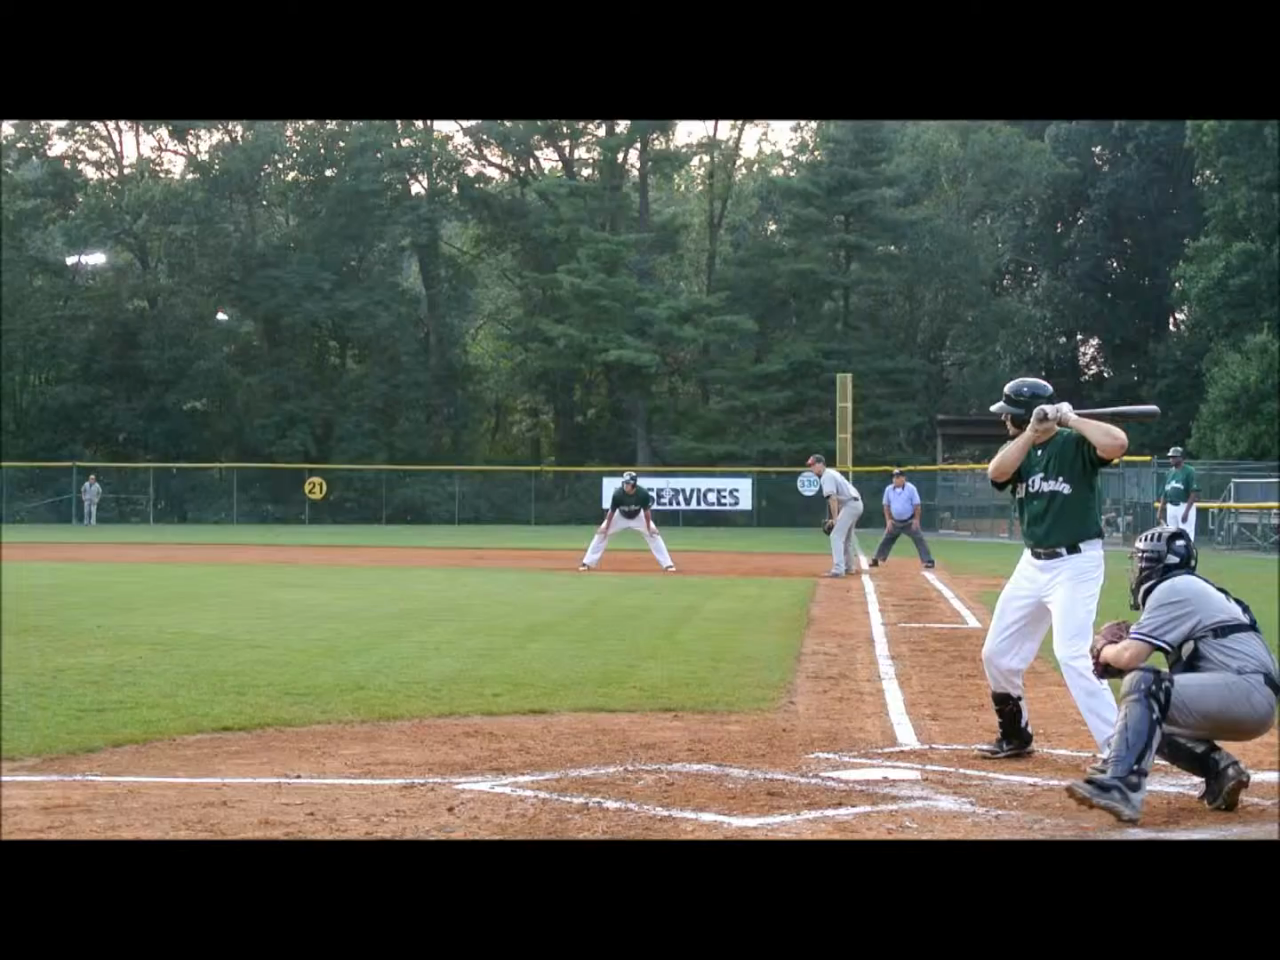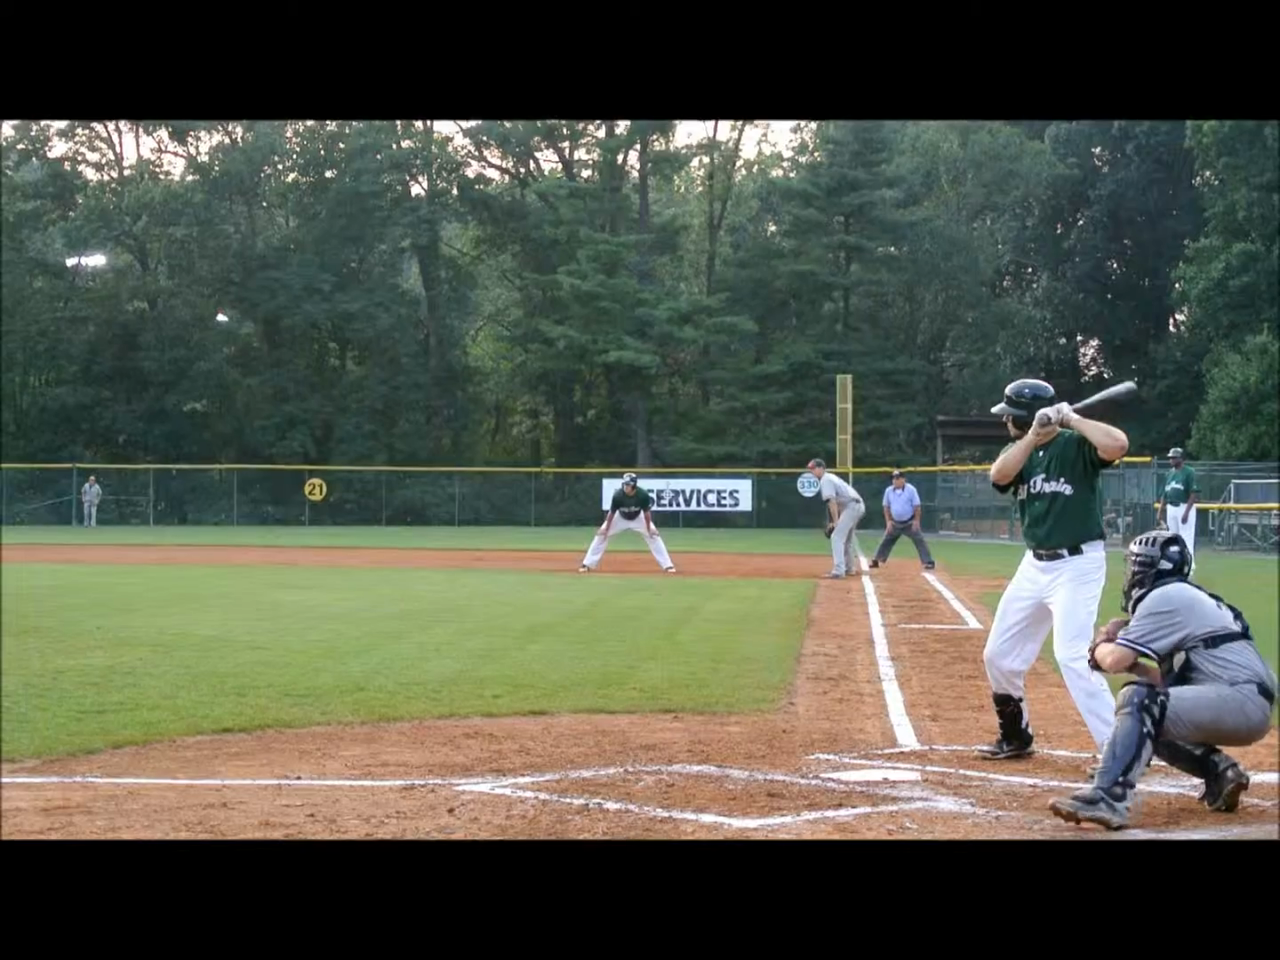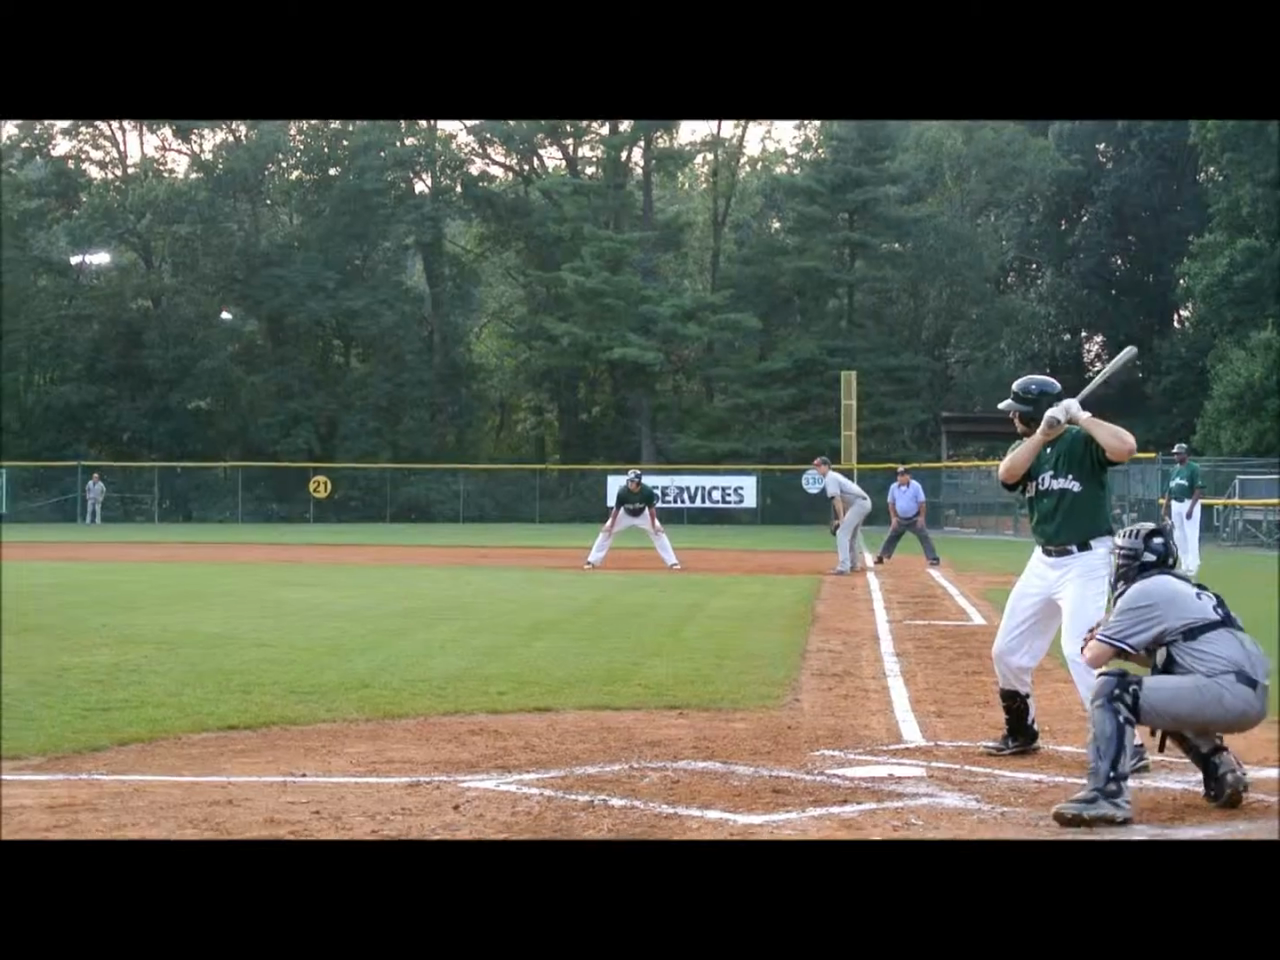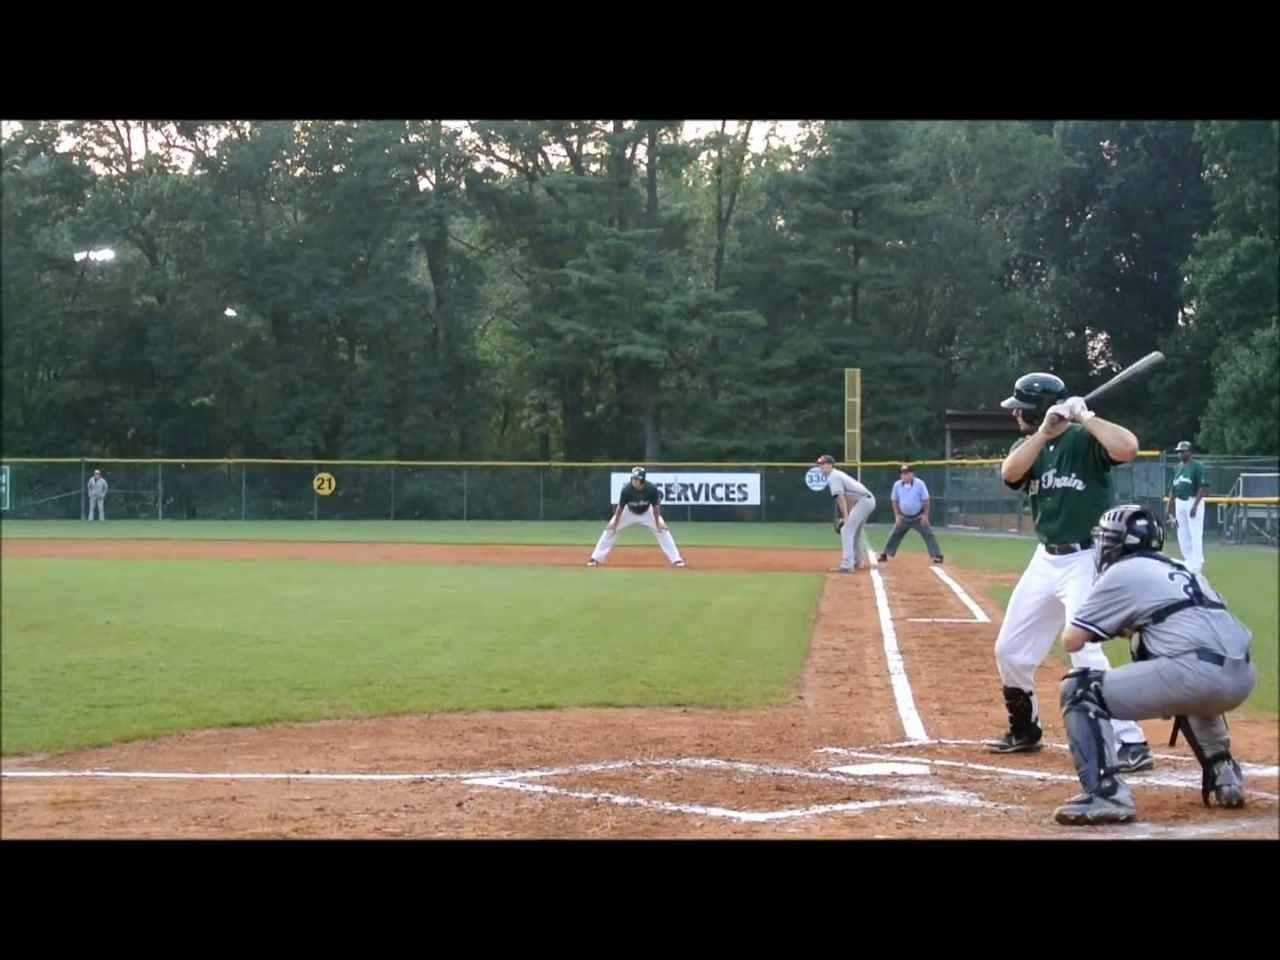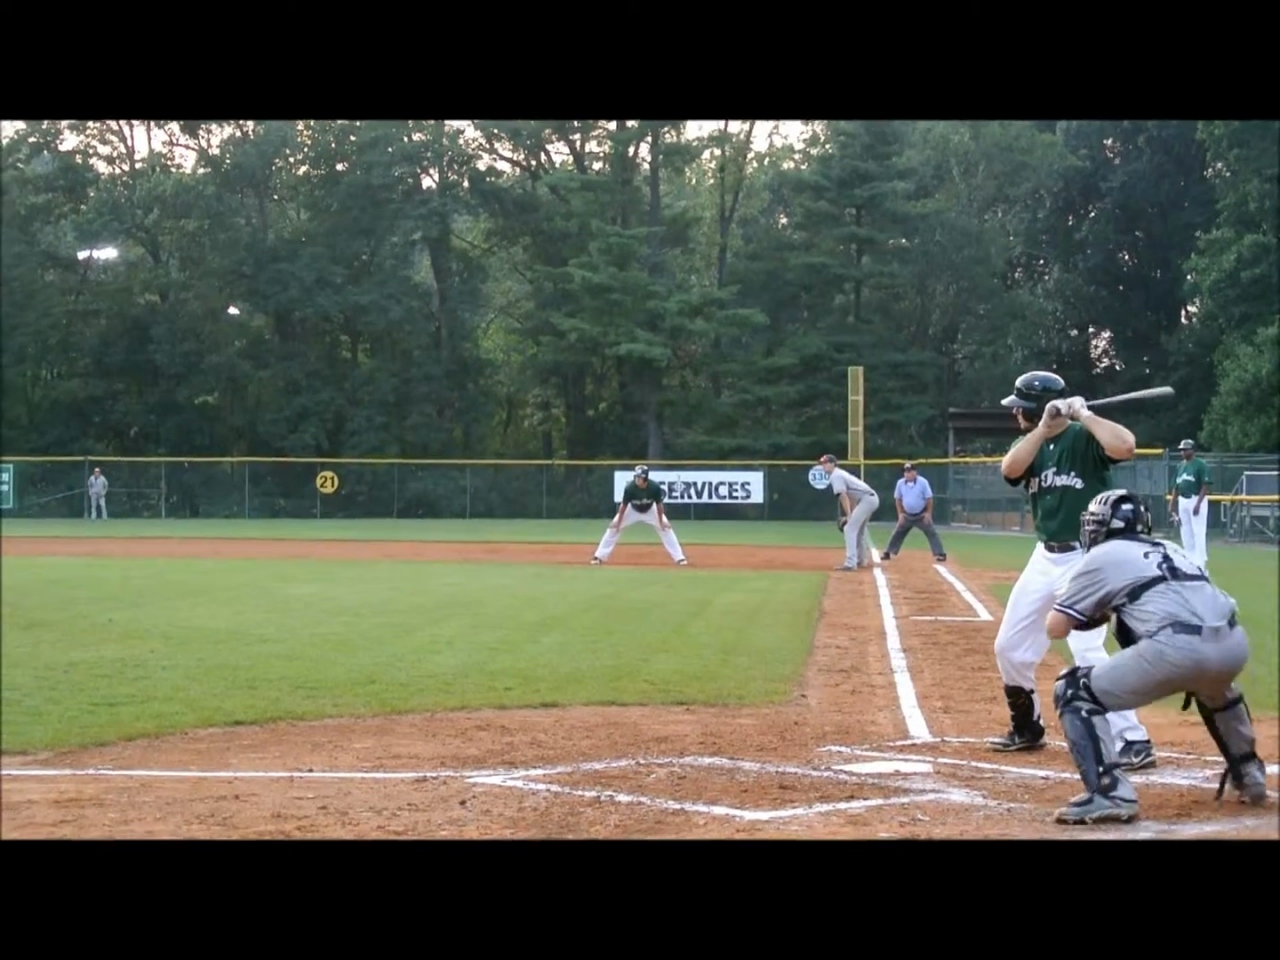
dt=0.2s
person 1, frame 1
left shoulder: (1076, 444)
right shoulder: (1018, 447)
left elbow: (1118, 443)
right elbow: (996, 473)
left wrist: (1070, 419)
right wrist: (1033, 432)
left hip: (1076, 564)
right hip: (1032, 564)
left knee: (1072, 655)
right knee: (998, 653)
right ankle: (1015, 734)
person 1, frame 2
left shoulder: (1076, 444)
right shoulder: (1018, 450)
left elbow: (1118, 444)
right elbow: (999, 476)
left wrist: (1073, 418)
right wrist: (1035, 434)
left hip: (1077, 565)
right hip: (1034, 565)
left knee: (1071, 656)
right knee: (999, 654)
right ankle: (1016, 735)
person 1, frame 3
left shoulder: (1084, 441)
right shoulder: (1026, 446)
left elbow: (1126, 447)
right elbow: (1007, 474)
left wrist: (1081, 417)
right wrist: (1043, 433)
left hip: (1087, 562)
right hip: (1043, 562)
left knee: (1080, 655)
right knee: (1007, 651)
left ankle: (1128, 747)
right ankle: (1022, 732)
person 1, frame 4
left shoulder: (1086, 439)
right shoulder: (1029, 443)
left elbow: (1128, 447)
right elbow: (1010, 473)
left wrist: (1084, 416)
right wrist: (1046, 431)
left hip: (1089, 560)
right hip: (1046, 560)
left knee: (1084, 651)
right knee: (1010, 648)
left ankle: (1132, 744)
right ankle: (1025, 730)
person 1, frame 5
left shoulder: (1086, 437)
right shoulder: (1030, 442)
left elbow: (1125, 446)
right elbow: (1010, 469)
left wrist: (1081, 413)
right wrist: (1045, 427)
left hip: (1088, 558)
right hip: (1045, 558)
left knee: (1086, 650)
right knee: (1010, 646)
left ankle: (1134, 741)
right ankle: (1027, 727)
person 2, frame 1
left shoulder: (1175, 588)
right shoulder: (1193, 591)
left elbow: (1130, 656)
right elbow: (1187, 680)
left wrist: (1105, 650)
right wrist: (1120, 663)
left hip: (1248, 693)
right hip: (1250, 701)
left knee: (1142, 688)
right knee: (1151, 722)
left ankle: (1121, 787)
right ankle: (1221, 770)
person 2, frame 2
left shoulder: (1166, 597)
right shoulder: (1188, 598)
left elbow: (1114, 661)
right elbow: (1176, 680)
left wrist: (1101, 646)
right wrist: (1136, 666)
left hip: (1241, 704)
right hip: (1248, 707)
left knee: (1138, 699)
right knee: (1148, 722)
left ankle: (1110, 799)
right ankle: (1219, 771)
person 2, frame 3
left shoulder: (1145, 590)
right shoulder: (1184, 588)
left elbow: (1095, 657)
left wrist: (1100, 638)
right wrist: (1131, 649)
left hip: (1227, 695)
right hip: (1252, 698)
left knee: (1112, 690)
right knee: (1166, 696)
left ankle: (1109, 798)
right ankle: (1223, 771)
person 2, frame 4
left shoulder: (1121, 573)
right shoulder: (1175, 569)
left elbow: (1072, 641)
left wrist: (1098, 624)
right wrist: (1122, 624)
left hip: (1198, 671)
right hip: (1242, 676)
left knee: (1079, 691)
left ankle: (1107, 795)
right ankle: (1224, 777)
person 2, frame 5
left shoulder: (1100, 557)
right shoulder: (1167, 550)
left elbow: (1054, 627)
left wrist: (1090, 611)
left hip: (1179, 647)
right hip: (1234, 642)
left knee: (1072, 691)
right knee: (1212, 688)
left ankle: (1110, 794)
right ankle: (1249, 774)
